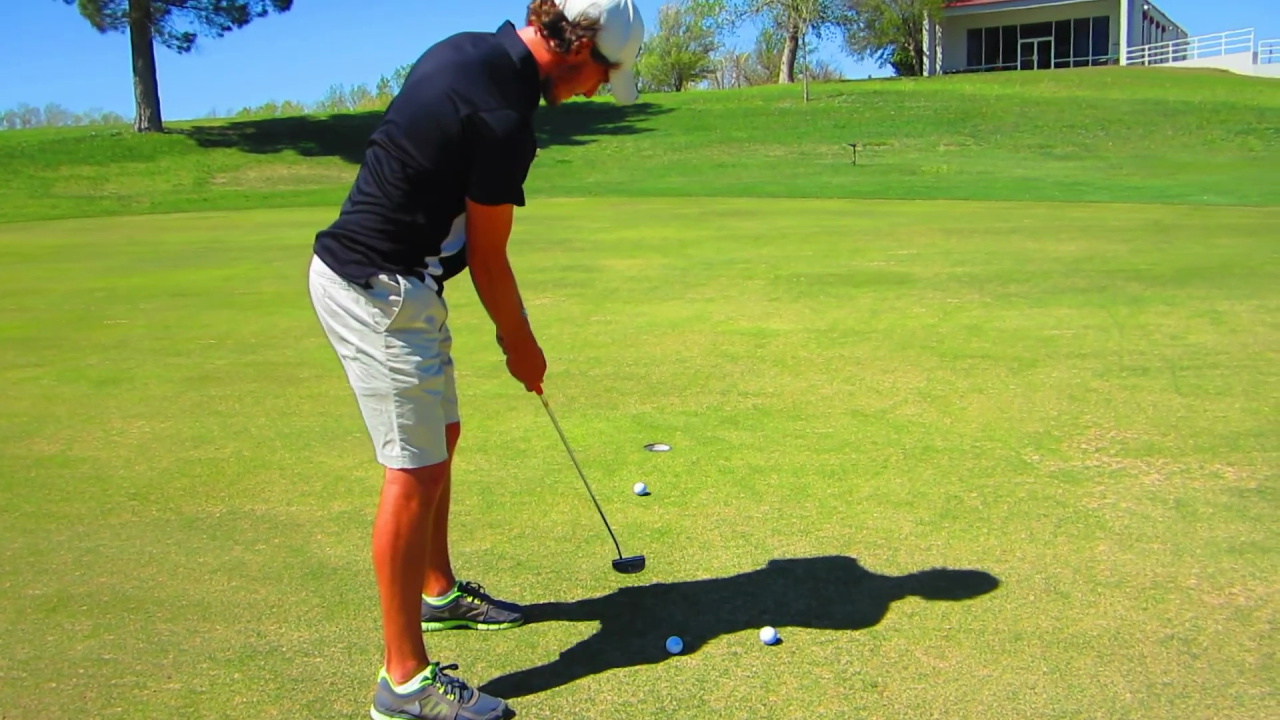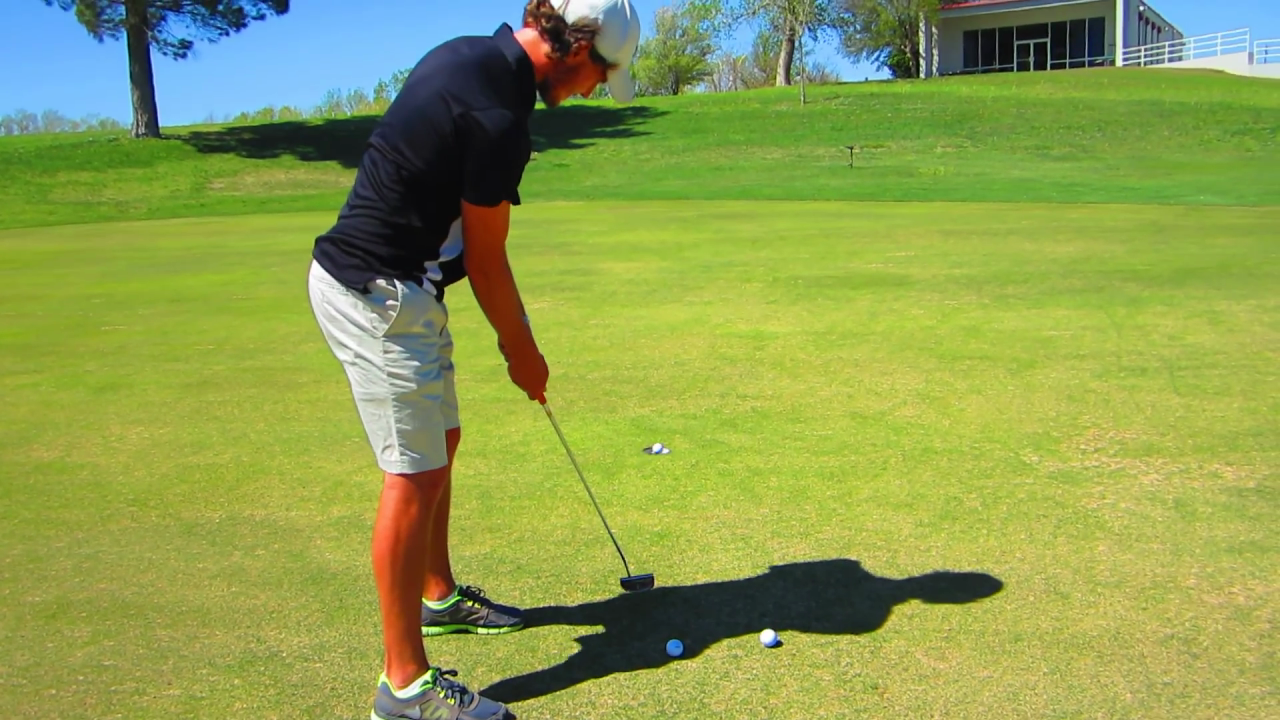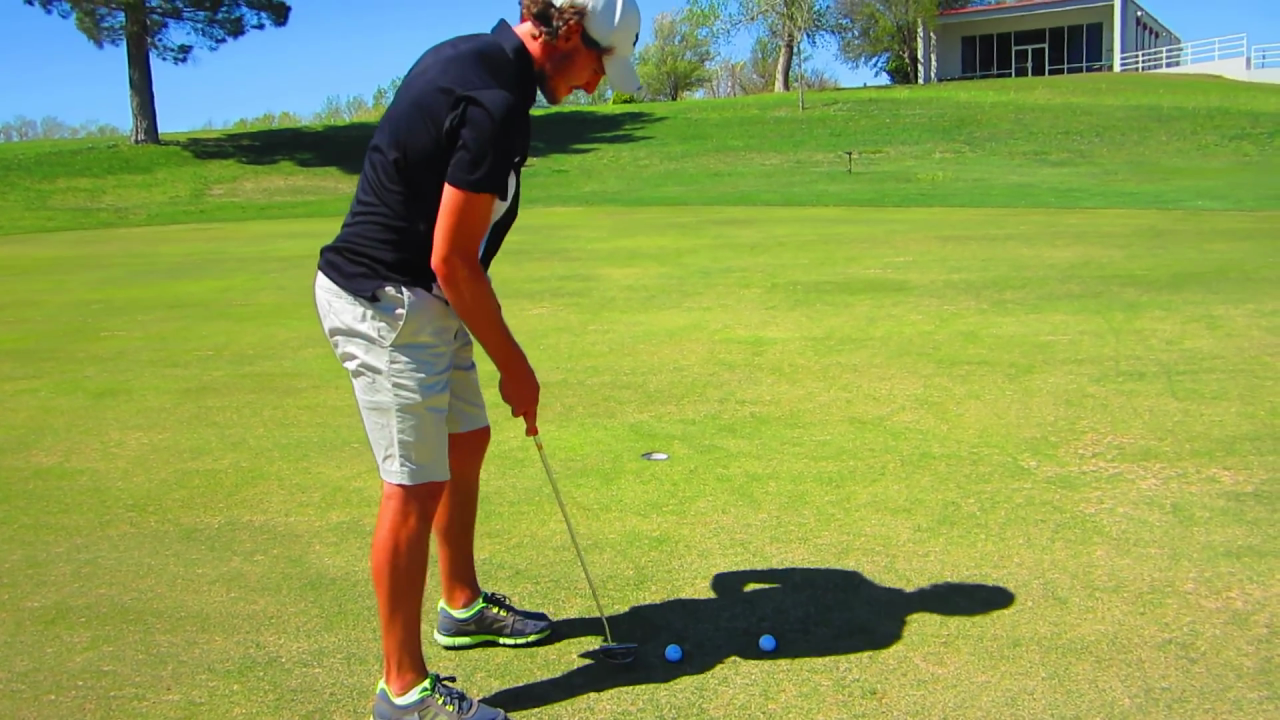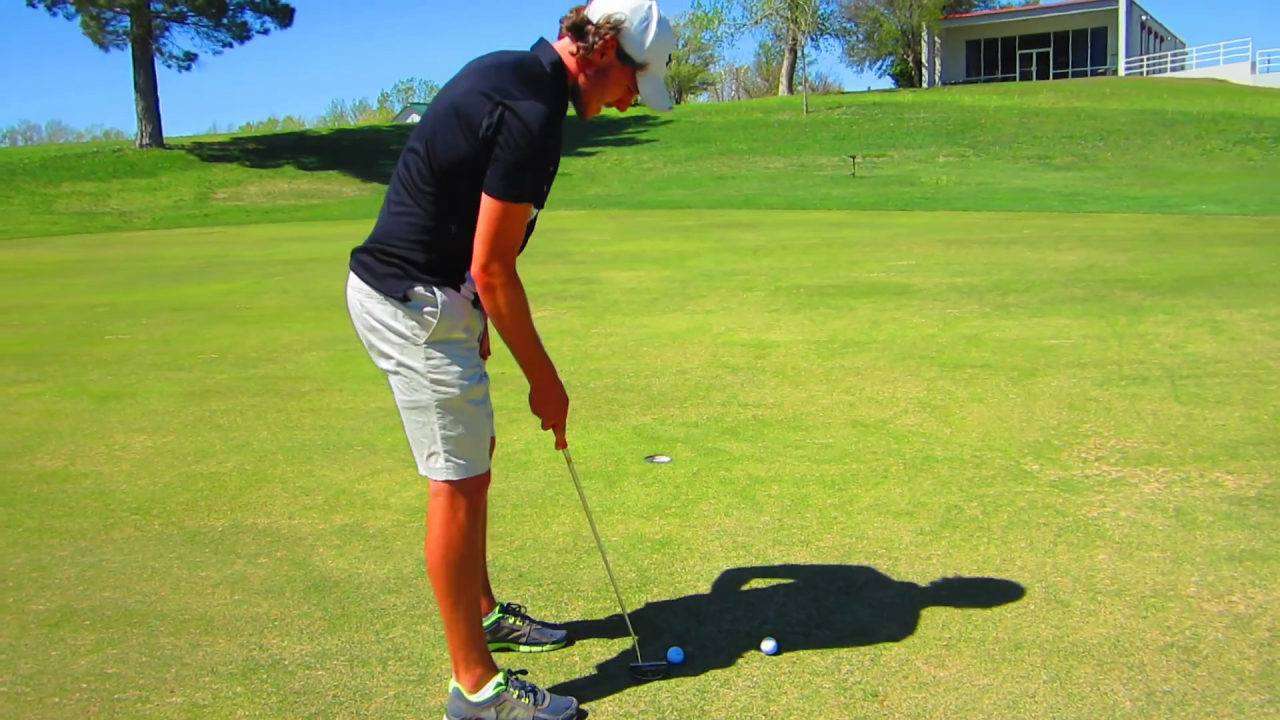
dt=0.5s
person 1, frame 1
right shoulder: (503, 115)
right elbow: (487, 257)
left wrist: (514, 327)
right wrist: (522, 346)
left hip: (392, 276)
right hip: (378, 289)
left knee: (439, 438)
right knee: (415, 468)
left ankle: (439, 592)
person 1, frame 2
right shoulder: (498, 115)
right elbow: (484, 262)
left wrist: (517, 324)
right wrist: (523, 352)
left hip: (393, 284)
right hip: (378, 294)
left knee: (439, 445)
right knee: (414, 475)
left ankle: (439, 596)
person 1, frame 3
right shoulder: (496, 105)
right elbow: (453, 261)
left wrist: (479, 324)
right wrist: (513, 363)
left hip: (409, 293)
right hip: (386, 303)
left knee: (465, 445)
right knee: (415, 486)
left ankle: (463, 604)
person 1, frame 4
left shoulder: (505, 70)
right shoulder: (532, 116)
right elbow: (493, 268)
left wrist: (474, 321)
right wrist: (543, 379)
left hip: (417, 289)
right hip: (412, 302)
left knee: (470, 463)
right knee: (458, 483)
left ankle: (482, 612)
